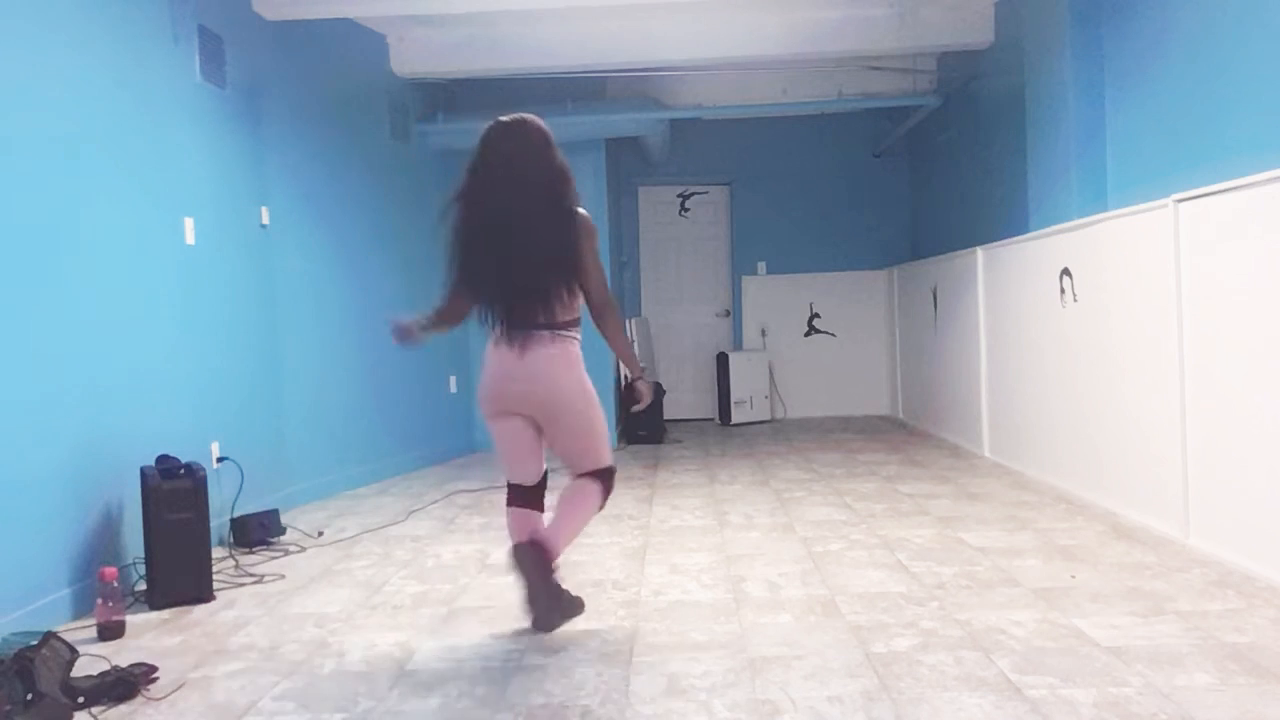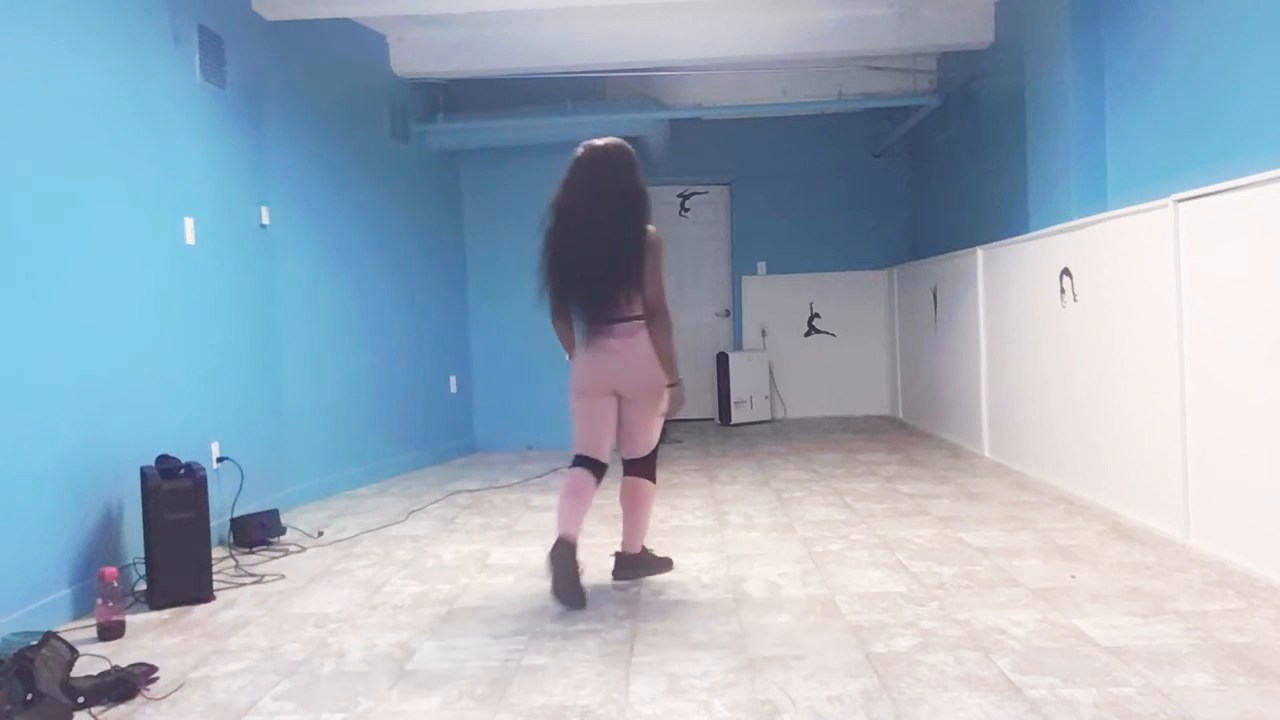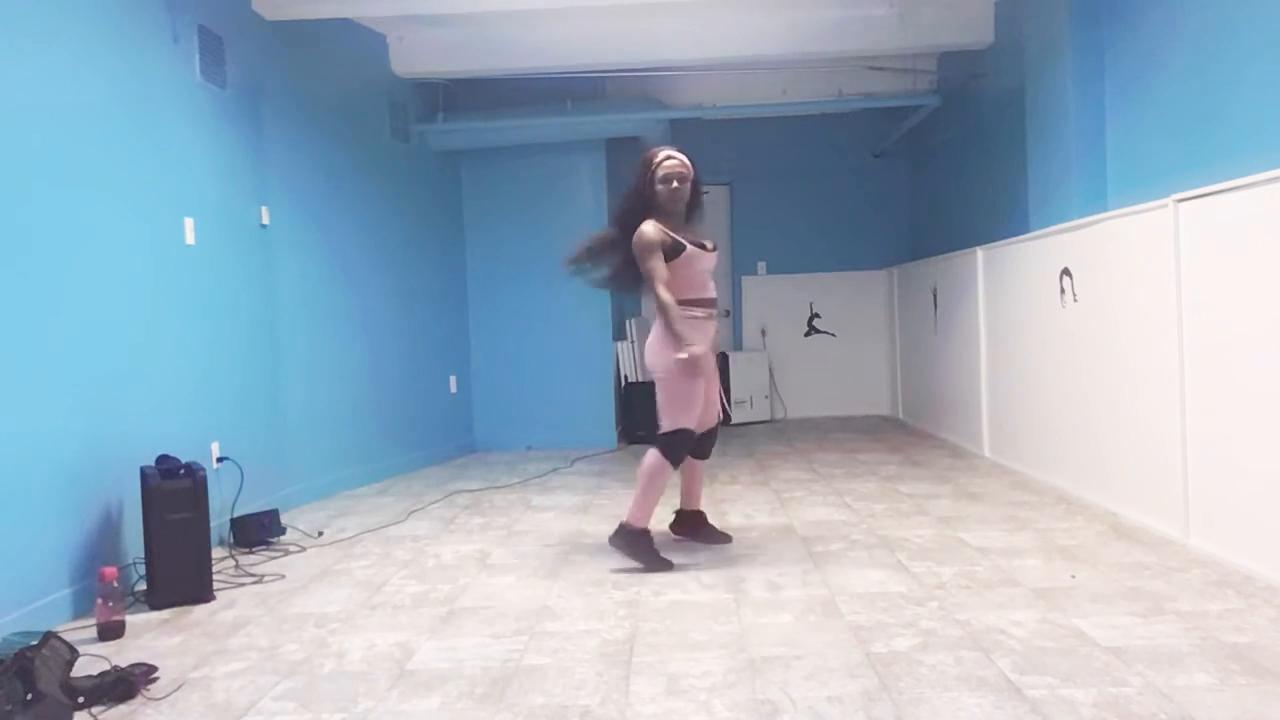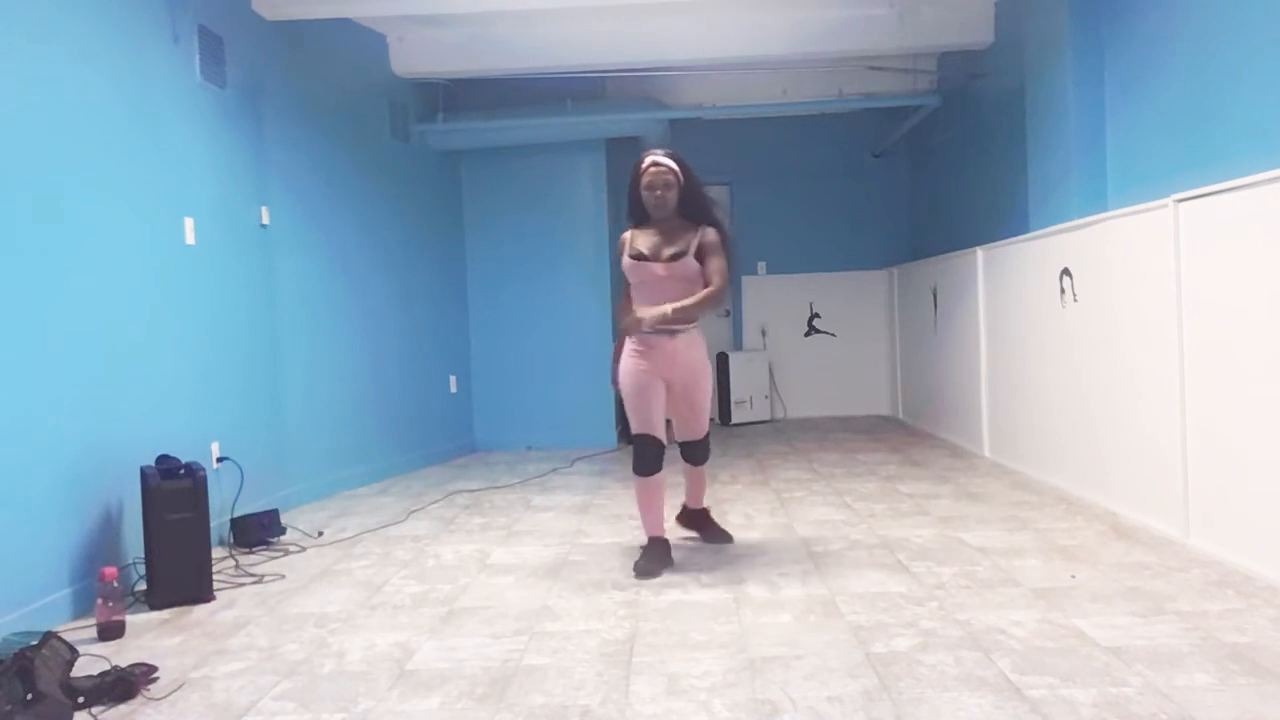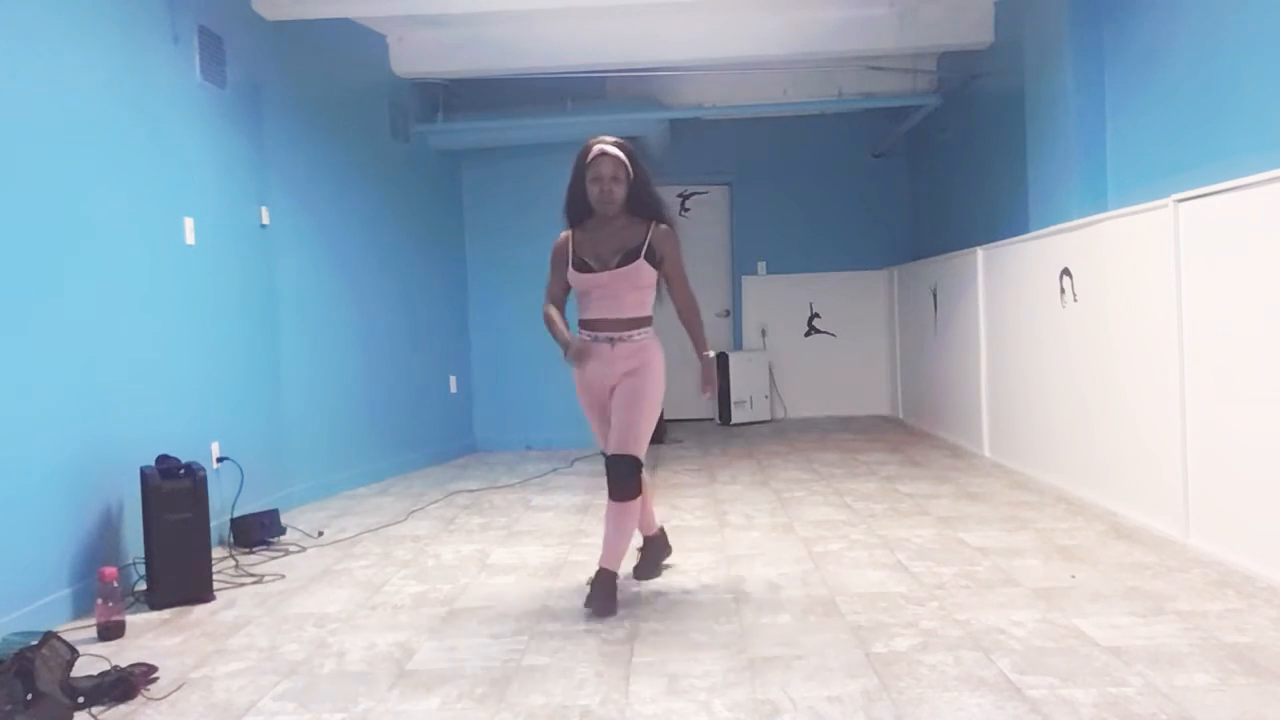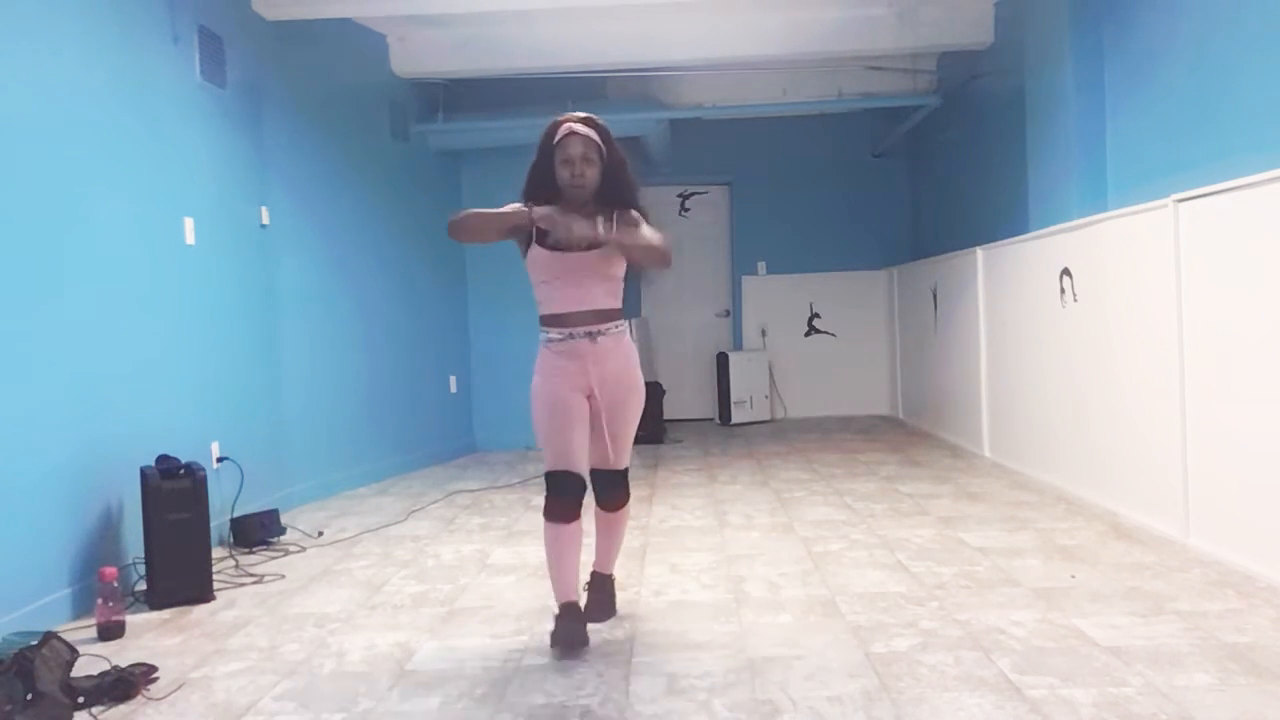
dt=0.7s
person 1, frame 1
left shoulder: (478, 225)
right shoulder: (572, 223)
left elbow: (456, 309)
right elbow: (602, 305)
left wrist: (415, 329)
right wrist: (636, 368)
left hip: (499, 369)
right hip: (557, 367)
left knee: (523, 487)
right knee: (596, 474)
left ankle: (549, 594)
right ankle: (540, 548)
person 1, frame 2
left shoulder: (563, 237)
right shoulder: (644, 238)
left elbow: (559, 312)
right elbow: (656, 313)
right wrist: (672, 378)
left hip: (590, 359)
right hip: (637, 356)
left knee: (587, 459)
right knee: (640, 458)
left ankle: (566, 544)
right ankle: (632, 554)
person 1, frame 3
left shoulder: (688, 232)
right shoulder: (649, 233)
right elbow: (663, 293)
right wrist: (684, 345)
left hip: (695, 341)
right hip: (676, 342)
left knee: (705, 429)
right knee: (677, 434)
left ankle: (690, 516)
right ankle: (634, 529)
person 1, frame 4
left shoulder: (705, 236)
right shoulder: (629, 241)
left elbow: (717, 290)
left wrist: (662, 313)
right wrist: (616, 360)
left hip: (688, 349)
right hip: (640, 352)
left knee: (696, 439)
right knee: (646, 444)
left ankle: (695, 511)
right ankle: (655, 542)
person 1, frame 5
left shoulder: (657, 235)
right shoulder: (568, 242)
left elbow: (683, 299)
right elbow: (551, 304)
left wrist: (706, 356)
right wrist: (566, 341)
left hip: (640, 358)
right hip: (592, 362)
left knee: (625, 464)
right knee: (618, 464)
left ankle: (607, 574)
right ankle: (654, 540)
person 1, frame 6
left shoulder: (622, 218)
right shoulder: (529, 219)
left elbow: (661, 253)
right elbow: (458, 228)
left wrist: (600, 235)
right wrist: (531, 217)
left hip: (615, 356)
right hip: (557, 361)
left knee: (611, 477)
right knee: (564, 481)
left ankle: (603, 577)
right ankle: (568, 608)
